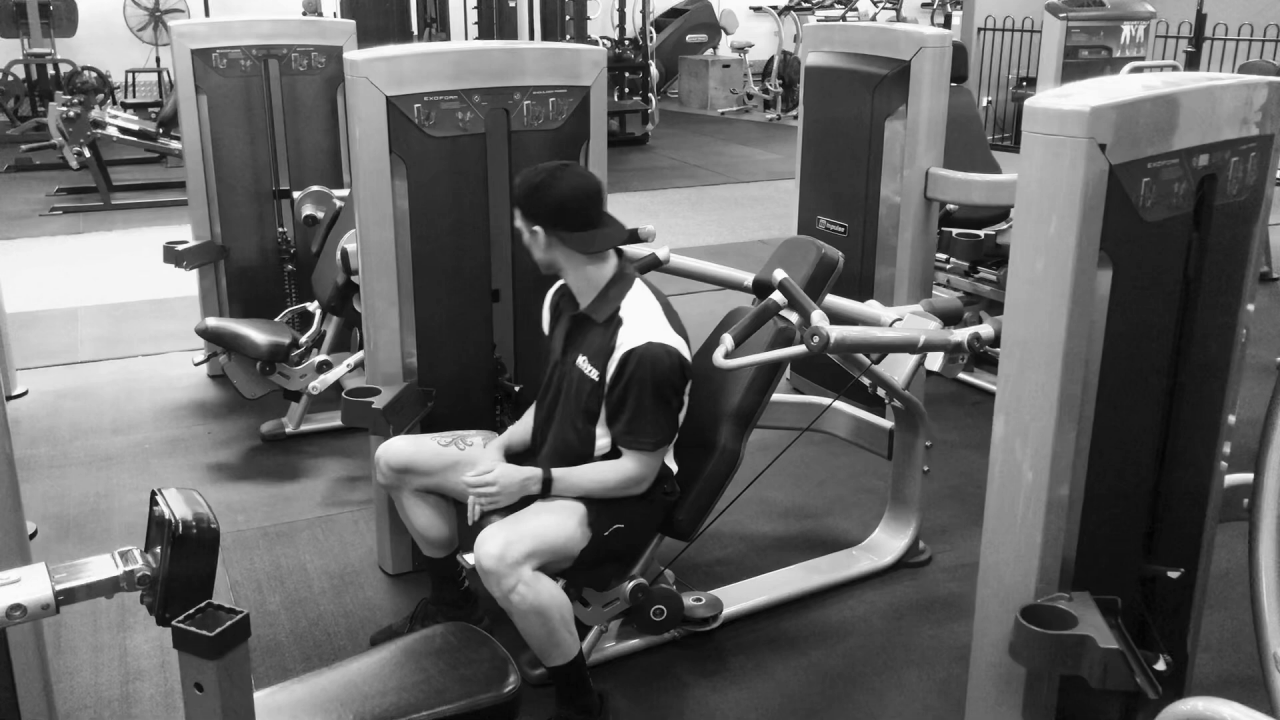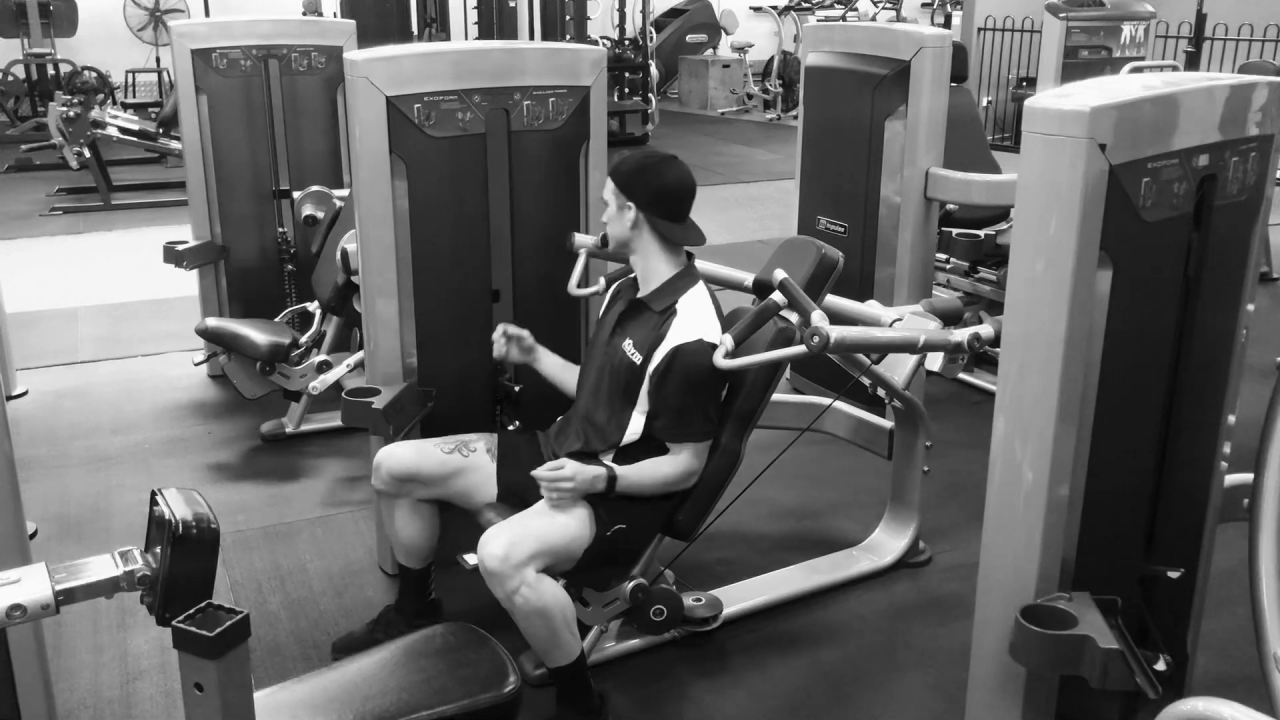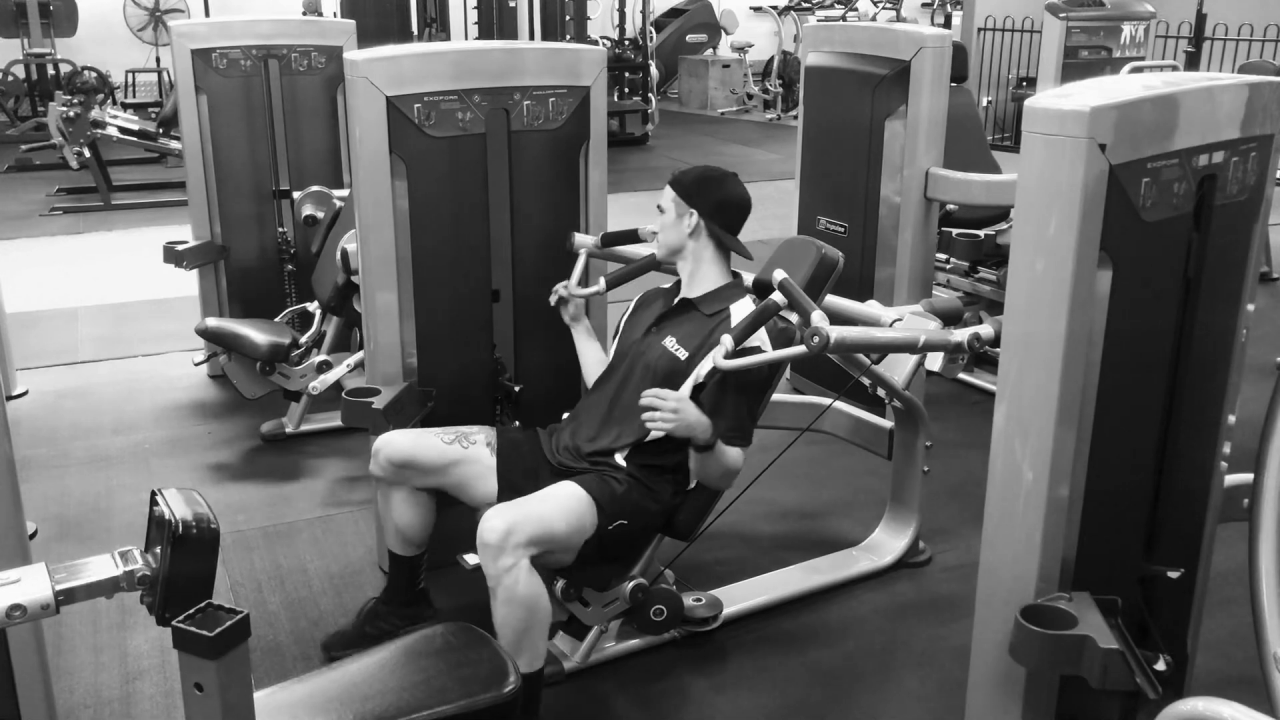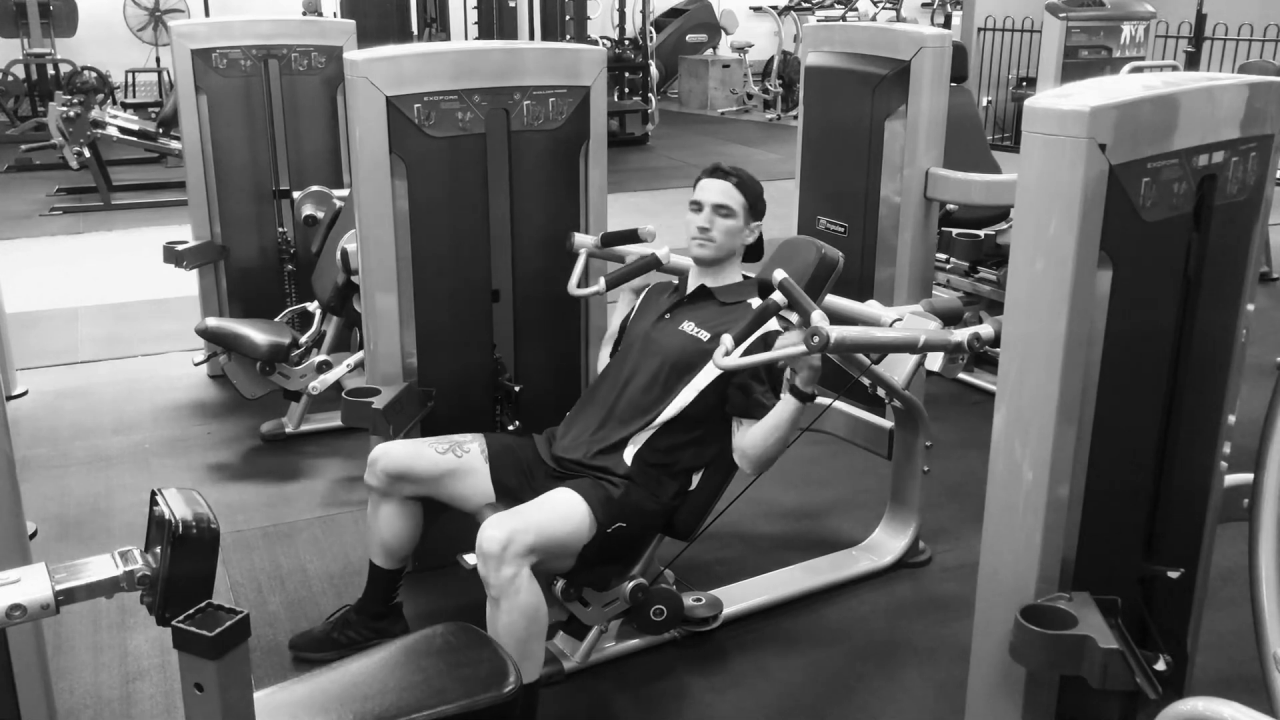
dt=0.5s
person 1, frame 1
left shoulder: (646, 344)
right shoulder: (565, 298)
left elbow: (639, 472)
left wrist: (532, 481)
right wrist: (504, 447)
left hip: (619, 494)
right hip: (552, 460)
left knee: (499, 554)
right knee: (394, 459)
right ankle: (453, 603)
person 1, frame 2
left shoulder: (690, 338)
right shoulder: (629, 290)
left elbow: (685, 467)
left wrist: (600, 479)
right wrist: (535, 355)
left hip: (624, 494)
right hip: (561, 452)
left knee: (501, 555)
right knee: (394, 468)
right ankle: (415, 610)
person 1, frame 3
left shoulder: (740, 334)
right shoulder: (658, 298)
left elbow: (716, 476)
left wrist: (702, 431)
right wrist: (578, 323)
left hip: (631, 487)
right hip: (565, 447)
left knee: (500, 533)
right knee: (394, 453)
right ankle: (403, 604)
person 1, frame 4
left shoulder: (754, 326)
right shoulder: (662, 295)
left elbow: (751, 455)
left wrist: (798, 389)
right wrist: (627, 297)
left hip: (627, 487)
right hip: (559, 451)
left knee: (502, 542)
right knee: (388, 464)
right ankle: (377, 615)
